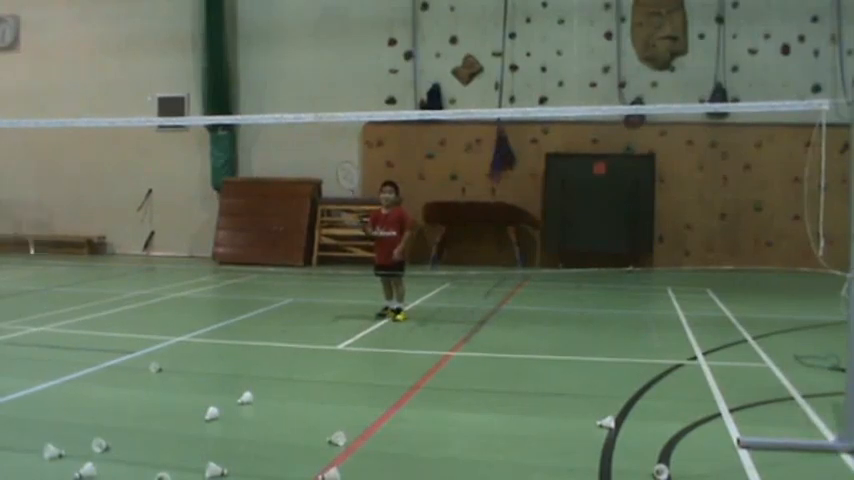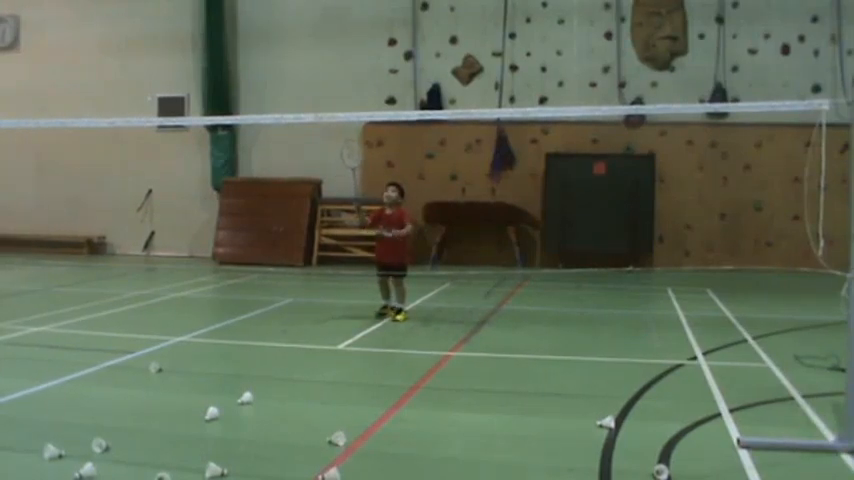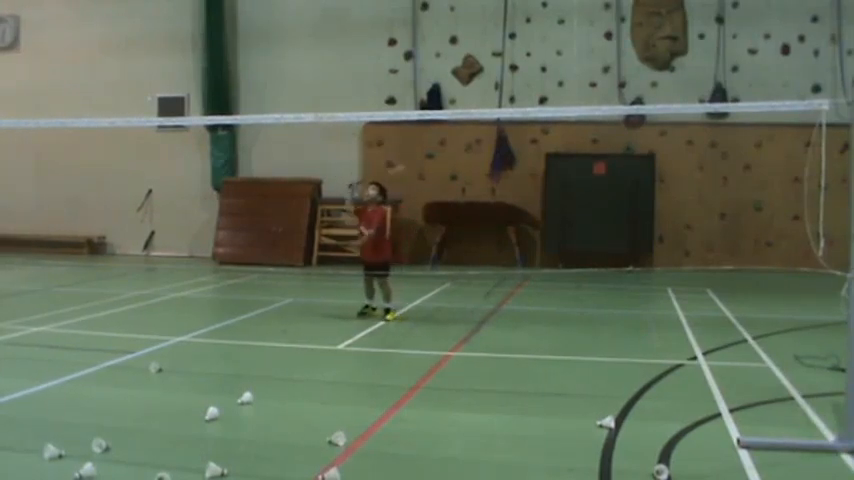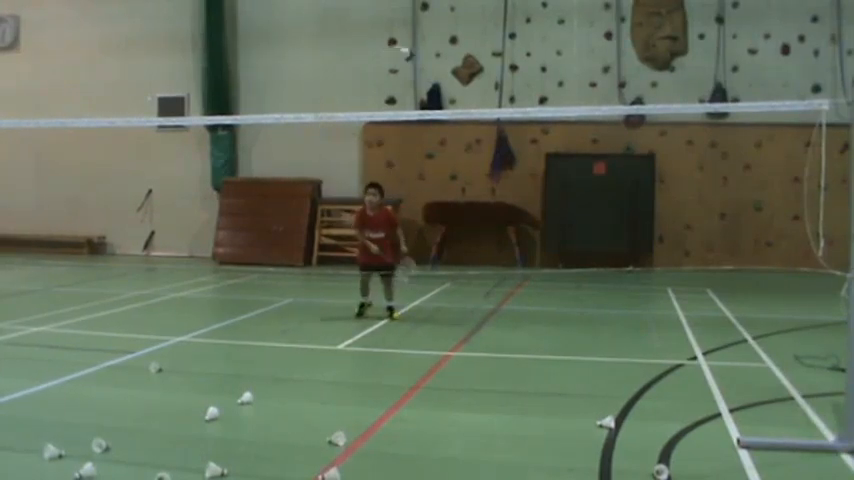
dt=0.7s
person 1, frame 1
left shoulder: (401, 213)
right shoulder: (376, 214)
left elbow: (407, 232)
right elbow: (371, 231)
left wrist: (399, 249)
right wrist: (366, 229)
left hip: (395, 255)
right hip: (381, 255)
left knee: (397, 280)
right knee: (385, 281)
left ankle: (400, 308)
right ankle: (390, 306)
person 1, frame 2
left shoulder: (402, 213)
right shoulder: (380, 213)
left elbow: (409, 227)
right elbow: (367, 223)
left wrist: (402, 232)
left hip: (398, 256)
right hip: (382, 255)
left knee: (398, 281)
right knee: (382, 281)
left ankle: (401, 309)
right ankle: (388, 305)
person 1, frame 3
left shoulder: (380, 212)
right shoulder: (364, 210)
left elbow: (373, 230)
left wrist: (361, 241)
left hip: (380, 255)
right hip: (367, 254)
left knee: (382, 281)
right knee: (367, 279)
left ankle: (388, 308)
right ankle: (369, 305)
person 1, frame 4
left shoulder: (387, 213)
right shoulder: (361, 214)
left elbow: (396, 229)
right elbow: (358, 233)
left wrist: (402, 244)
right wrist: (370, 245)
left hip: (385, 253)
right hip: (366, 253)
left knee: (387, 280)
right knee: (364, 279)
left ankle: (390, 307)
right ankle: (364, 302)
